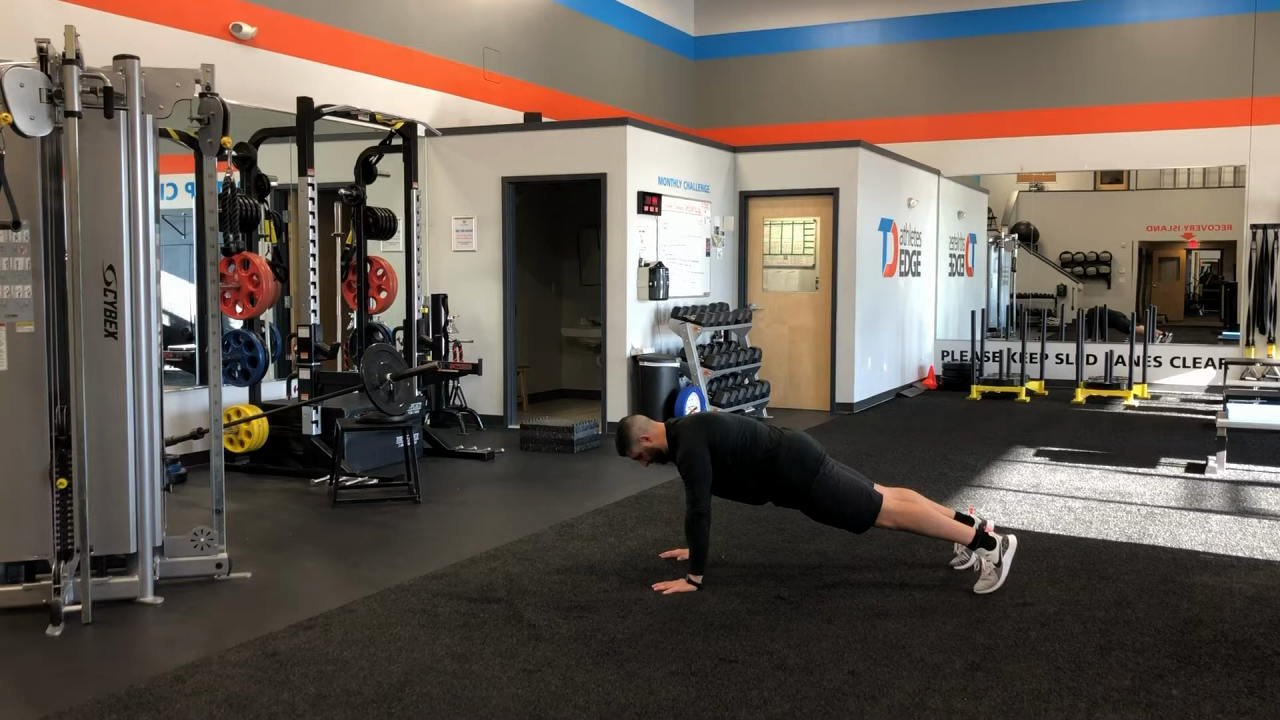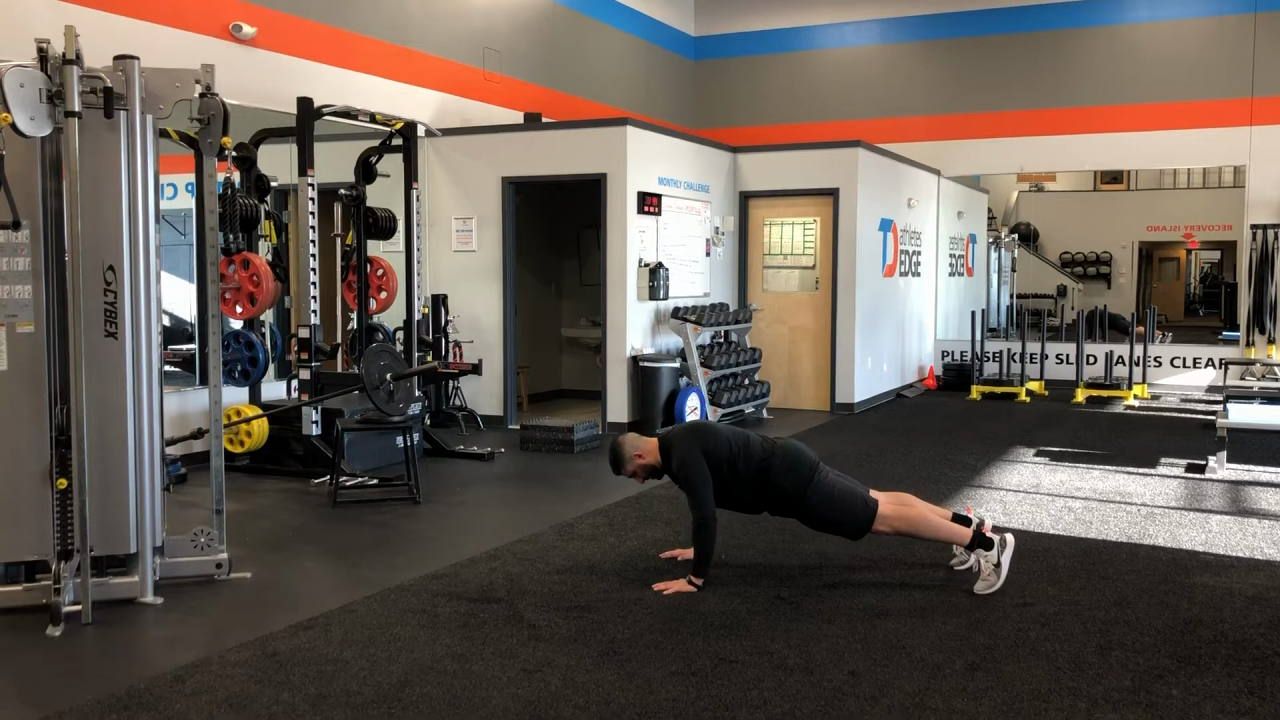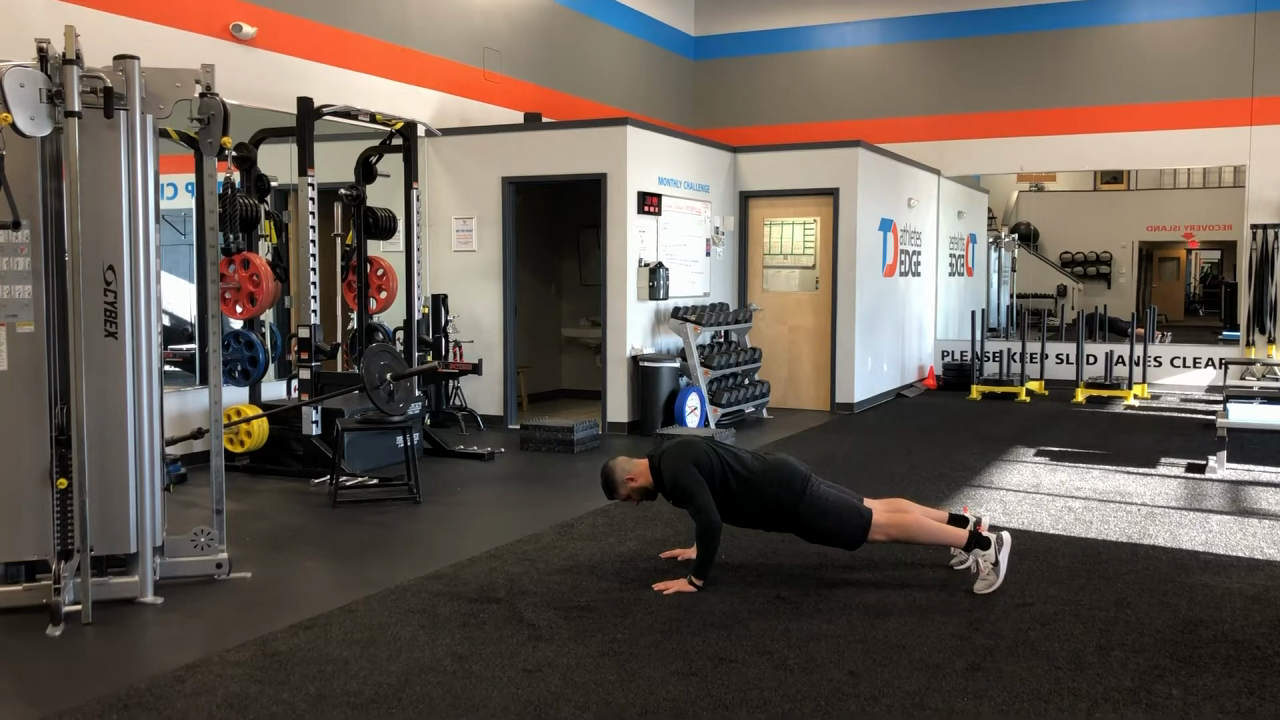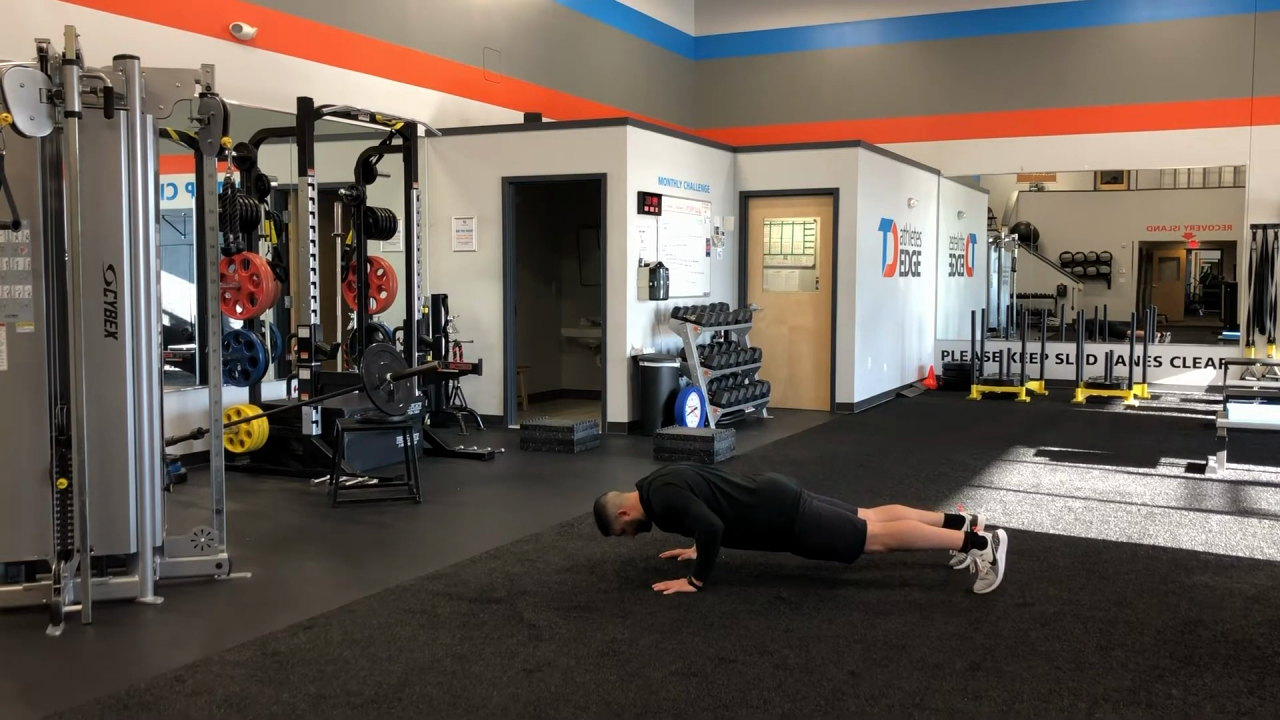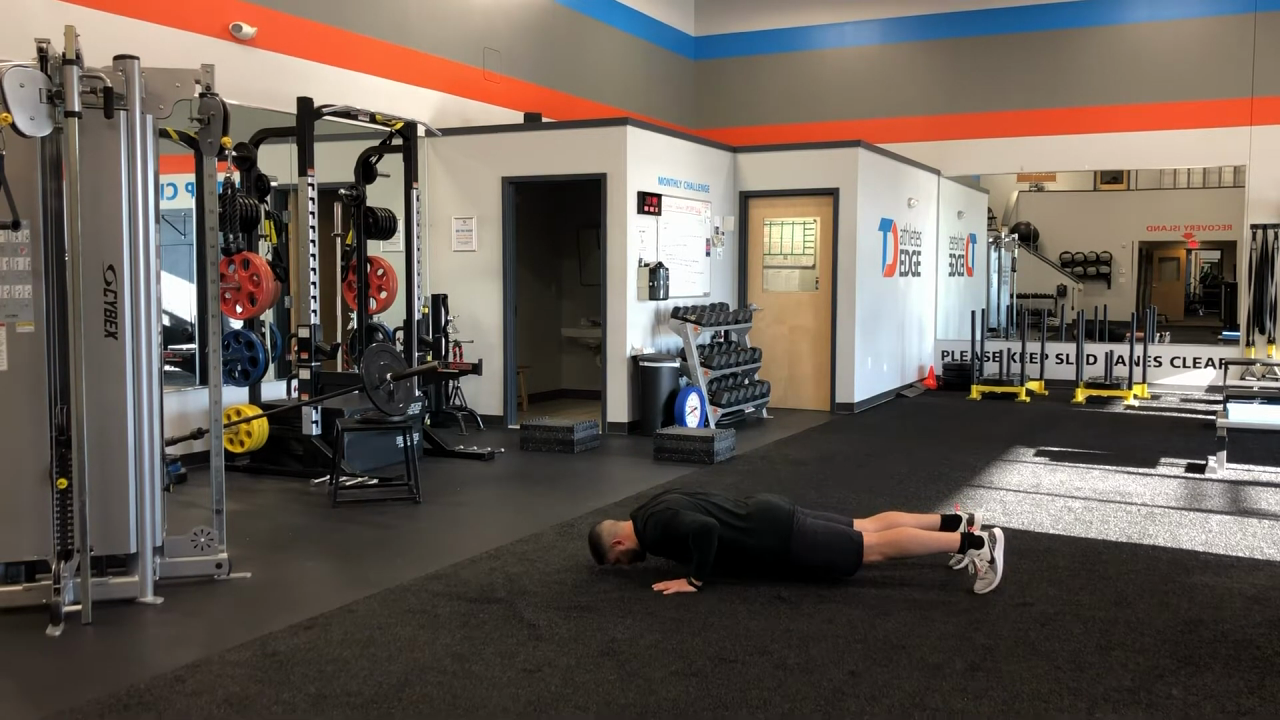
dt=1s
person 1, frame 1
left shoulder: (688, 445)
right shoulder: (688, 431)
left elbow: (698, 508)
right elbow: (701, 504)
left wrist: (694, 576)
right wrist: (694, 547)
left hip: (796, 473)
right hip: (795, 459)
left knee: (886, 511)
right knee: (882, 497)
left ankle: (988, 543)
right ankle: (969, 523)
person 1, frame 2
left shoulder: (682, 456)
right shoulder: (680, 442)
left elbow: (705, 514)
right elbow: (706, 508)
left wrist: (696, 579)
right wrist: (697, 548)
left hip: (792, 482)
right hip: (789, 467)
left knee: (883, 518)
right knee: (879, 501)
left ankle: (985, 543)
right ankle: (965, 523)
person 1, frame 3
left shoulder: (675, 471)
right shoulder: (673, 457)
left elbow: (710, 520)
left wrist: (697, 579)
right wrist: (698, 547)
left hip: (787, 498)
right hip: (783, 479)
left knee: (880, 527)
right knee: (874, 509)
left ankle: (982, 543)
right ankle: (963, 523)
person 1, frame 4
left shoulder: (664, 498)
right shoulder: (662, 483)
left elbow: (712, 527)
left wrist: (697, 580)
right wrist: (698, 548)
left hip: (782, 518)
right hip: (775, 496)
left knee: (877, 537)
right knee: (870, 518)
left ankle: (978, 542)
right ankle: (959, 522)
person 1, frame 5
left shoulder: (656, 527)
right shoulder: (658, 507)
left elbow: (706, 528)
left wrist: (695, 579)
right wrist: (688, 550)
left hip: (777, 538)
right hip: (768, 516)
left knee: (874, 547)
right knee: (868, 527)
left ankle: (976, 542)
right ankle: (956, 523)
